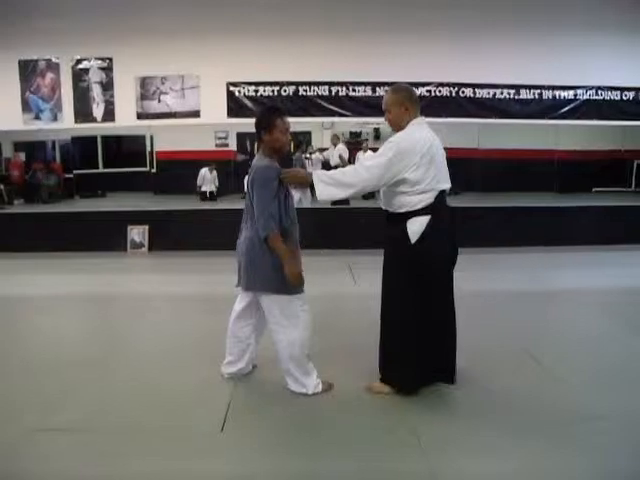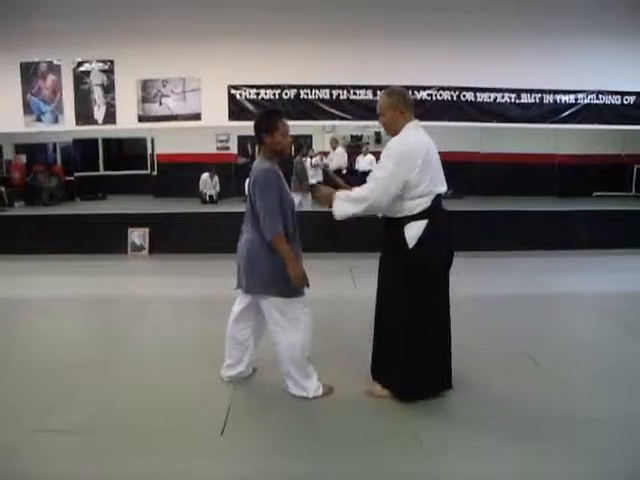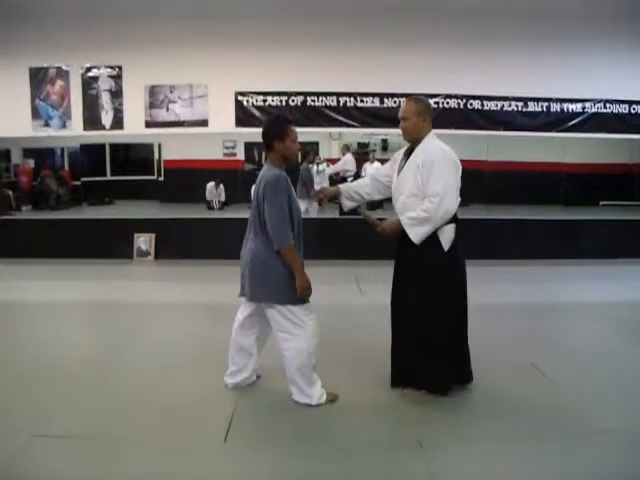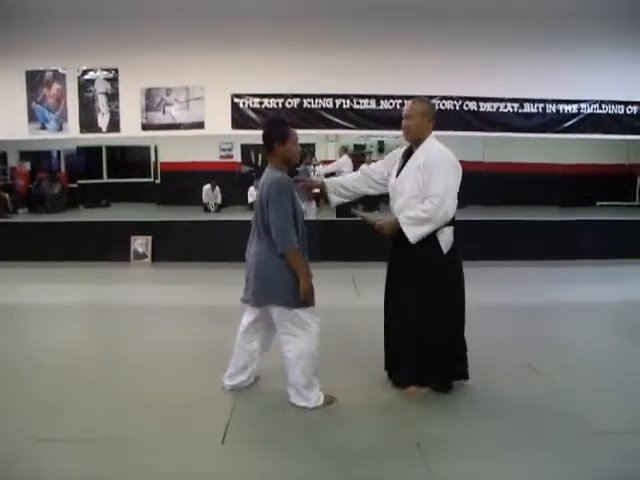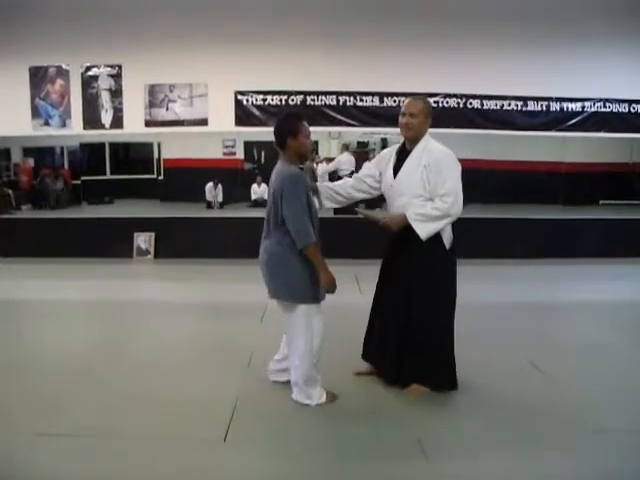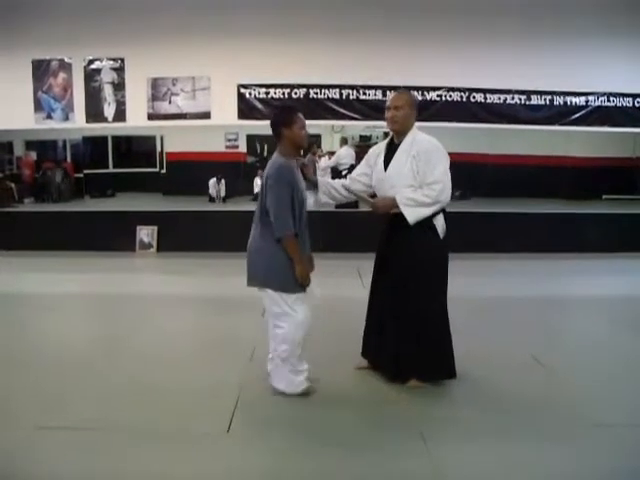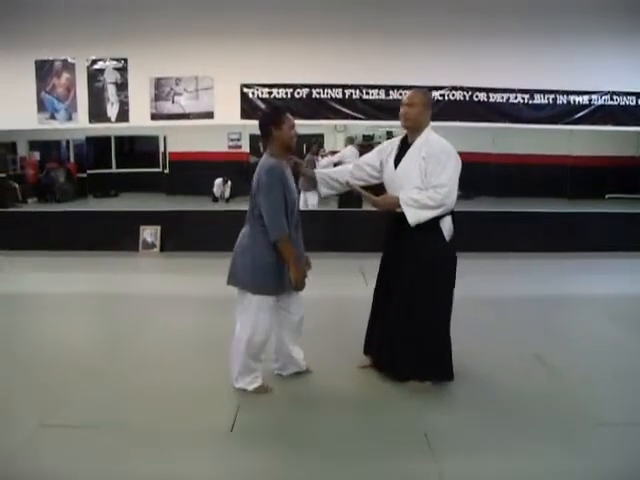
dt=0.4s
person 1, frame 1
left shoulder: (406, 143)
right shoulder: (425, 137)
left elbow: (365, 174)
left wrist: (310, 177)
left hip: (416, 232)
right hip: (432, 227)
left knee: (406, 305)
right knee: (430, 302)
left ankle: (401, 376)
right ankle: (434, 367)
person 1, frame 2
left shoulder: (403, 146)
right shoulder: (419, 140)
left elbow: (378, 193)
left wrist: (335, 198)
left hip: (413, 235)
right hip: (427, 231)
left knee: (405, 310)
right knee: (425, 308)
left ankle: (403, 381)
right ankle: (429, 375)
person 1, frame 3
left shoulder: (438, 155)
right shoulder: (408, 154)
left elbow: (441, 205)
right elbow: (379, 183)
left wrist: (402, 223)
right wrist: (340, 191)
left hip: (432, 243)
right hip: (415, 239)
left knee: (430, 312)
right knee: (415, 309)
left ankle: (437, 377)
right ankle: (420, 372)
person 1, frame 4
left shoulder: (440, 158)
right shoulder: (400, 157)
left elbow: (441, 208)
right elbow: (367, 178)
left wrist: (398, 222)
right wrist: (325, 184)
left hip: (432, 245)
right hip: (409, 241)
left knee: (430, 314)
right knee: (402, 308)
left ankle: (432, 376)
right ankle: (408, 369)
person 1, frame 5
left shoulder: (440, 157)
right shoulder: (389, 156)
left elbow: (450, 205)
right elbow: (359, 185)
left wrist: (406, 218)
right wrist: (318, 189)
left hip: (430, 243)
right hip: (401, 239)
left knee: (427, 312)
right knee: (390, 302)
left ankle: (431, 375)
right ankle: (382, 361)
person 1, frame 6
left shoulder: (428, 147)
right shoulder: (379, 151)
left elbow: (439, 192)
right elbow: (354, 185)
left wrist: (395, 201)
right wrist: (316, 181)
left hip: (423, 233)
right hip: (394, 230)
left knee: (422, 303)
right knee: (386, 296)
left ankle: (427, 368)
right ankle: (383, 357)
person 1, frame 7
left shoulder: (440, 150)
right shoulder: (391, 148)
left elbow: (443, 197)
right elbow: (356, 172)
left wrist: (399, 201)
right wrist: (314, 175)
left hip: (431, 235)
right hip: (401, 230)
left knee: (425, 303)
right knee: (391, 294)
left ankle: (429, 368)
right ankle: (386, 355)
person 2, frame 1
left shoulder: (264, 166)
right shoulder: (267, 170)
right elbow: (266, 224)
left wrist: (288, 255)
right wrist: (288, 260)
left hip: (254, 254)
right hip: (267, 257)
left knee: (247, 311)
right knee: (293, 319)
left ankle: (235, 365)
right ankle: (304, 382)
person 2, frame 2
left shoulder: (264, 169)
right shoulder: (267, 173)
right elbow: (272, 226)
left wrist: (289, 258)
right wrist: (292, 262)
left hip: (254, 257)
right hip: (268, 260)
left knee: (246, 314)
right knee: (294, 321)
left ankle: (235, 368)
right ankle: (305, 385)
person 2, frame 3
left shoulder: (268, 175)
right shoulder: (277, 179)
right elbow: (281, 235)
left wrist: (294, 268)
right wrist: (299, 272)
left hip: (257, 264)
right hip: (273, 268)
left knee: (250, 321)
right knee: (300, 329)
left ankle: (238, 375)
right ankle: (308, 392)
person 2, frame 4
left shoulder: (270, 178)
right shoulder: (280, 182)
right elbow: (285, 238)
left wrist: (300, 270)
right wrist: (303, 276)
left hip: (262, 267)
right hip: (278, 271)
left knee: (255, 325)
right knee: (303, 331)
left ankle: (237, 377)
right ankle: (306, 395)
person 2, frame 5
left shoulder: (283, 172)
right shoulder: (292, 177)
right elbow: (301, 231)
left wrist: (317, 267)
right wrist: (323, 269)
left hip: (282, 259)
right hip: (290, 263)
left knee: (297, 323)
right knee: (306, 328)
left ankle: (281, 370)
right ankle: (307, 392)
person 2, frame 6
left shoulder: (290, 165)
right shoulder: (281, 169)
right elbow: (282, 224)
left wrist: (304, 254)
right wrist: (299, 261)
left hip: (282, 255)
right hip: (276, 256)
left knee: (283, 314)
right knee: (295, 316)
left ankle: (282, 367)
right ankle: (287, 378)
person 2, frame 7
left shoulder: (282, 166)
right shoulder: (271, 170)
right elbow: (275, 226)
left wrist: (298, 257)
right wrist: (294, 264)
left hip: (277, 257)
right hip: (261, 258)
left knee: (290, 313)
right knee: (255, 322)
left ankle: (289, 363)
right ankle: (245, 377)
